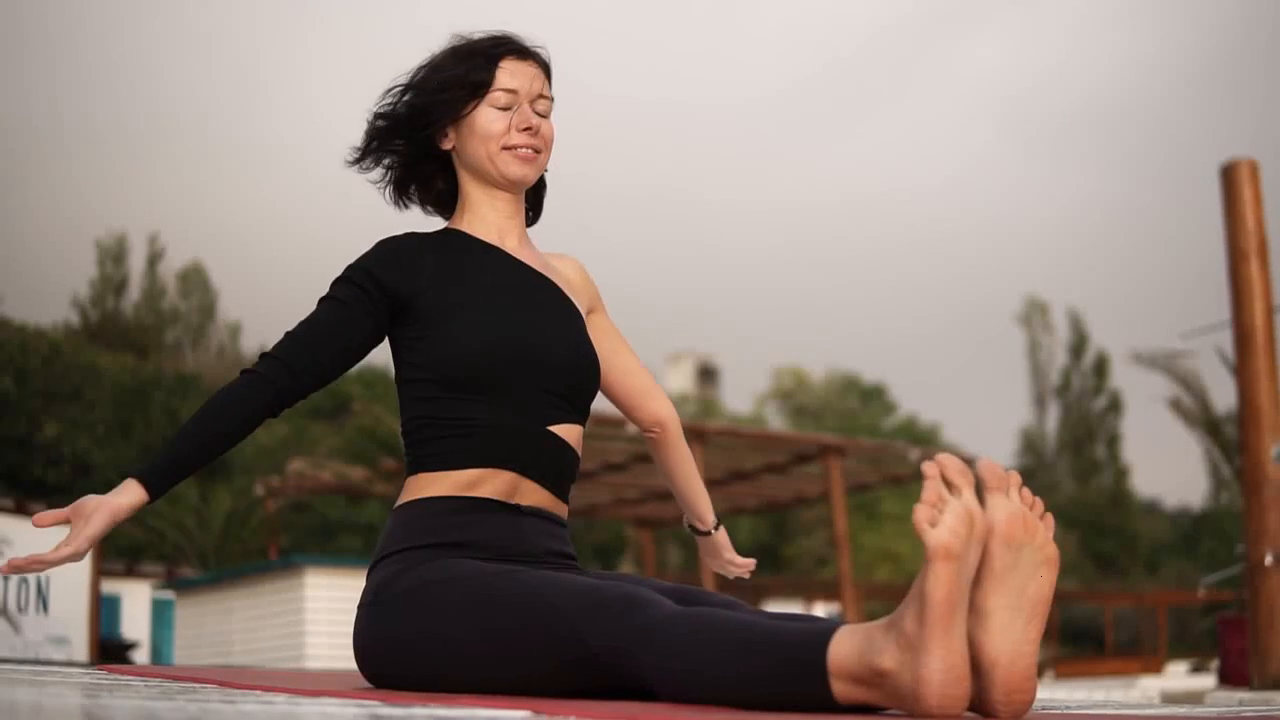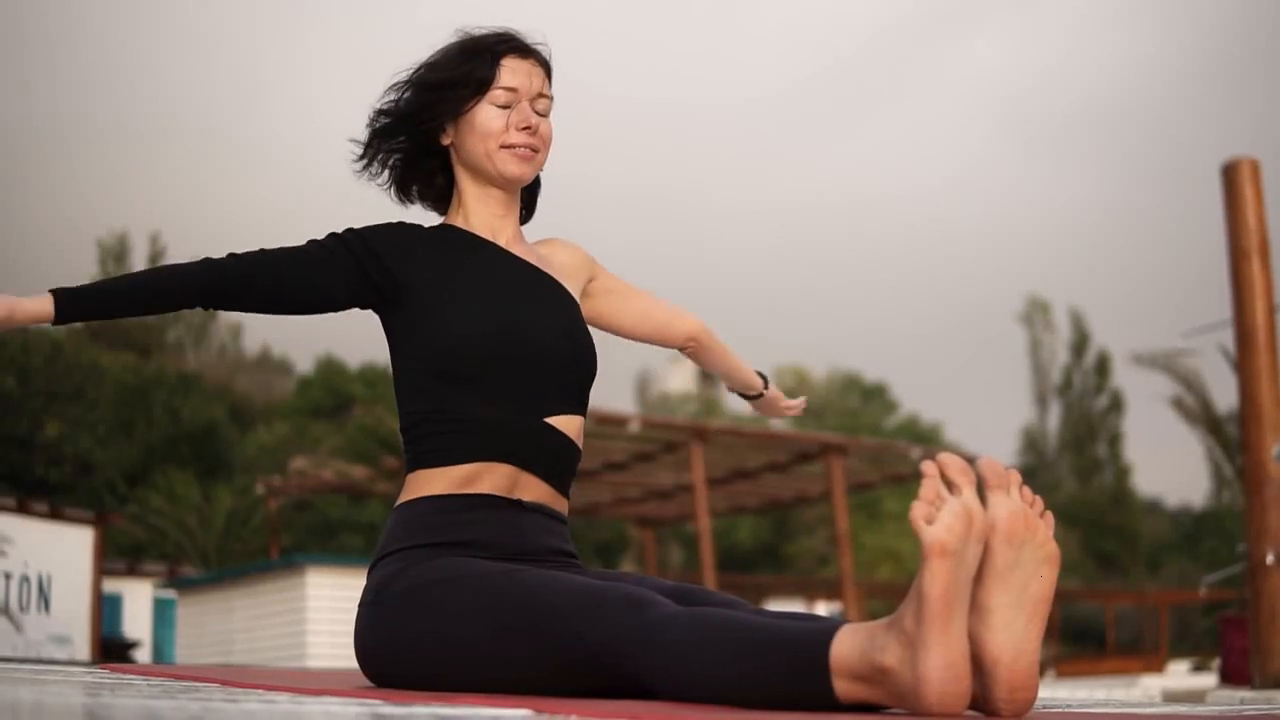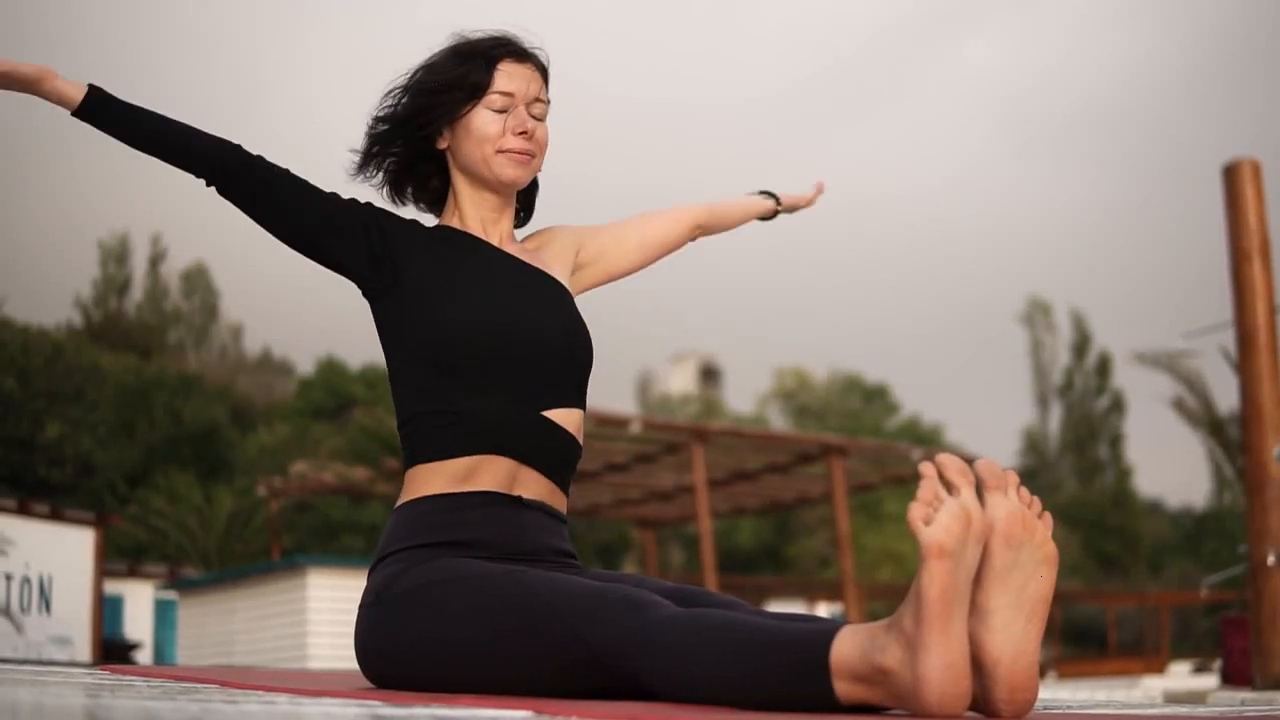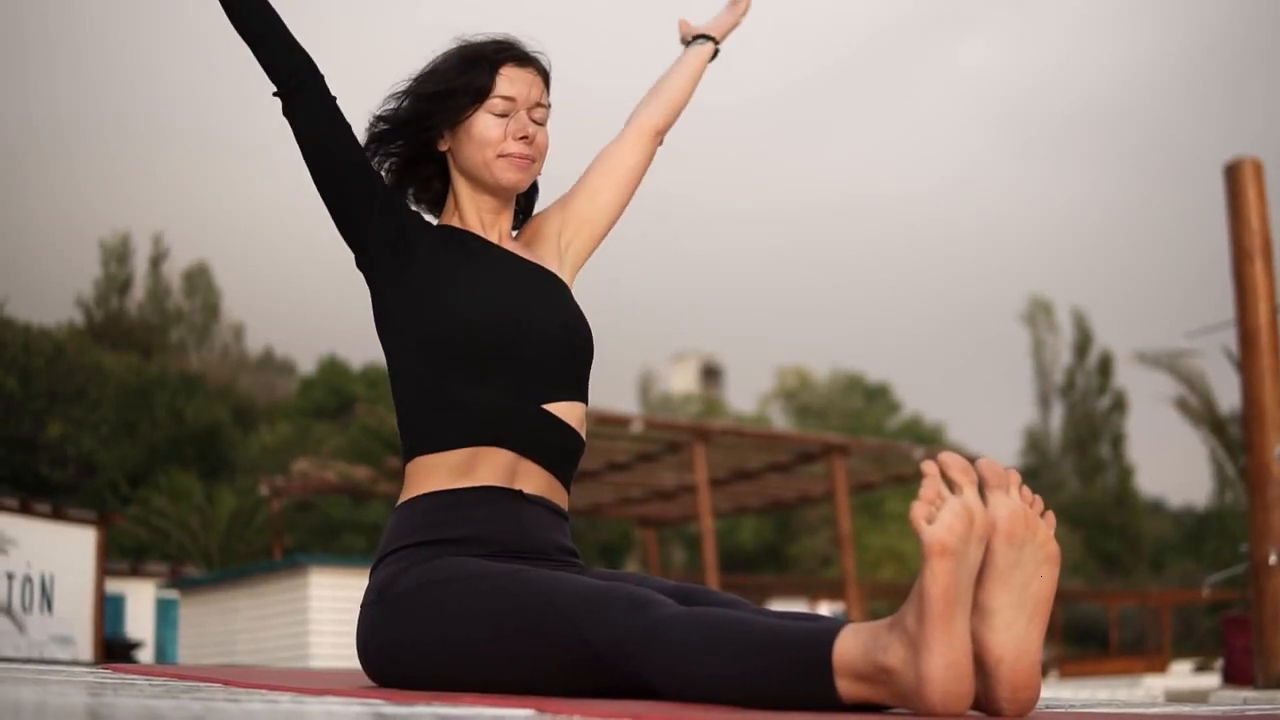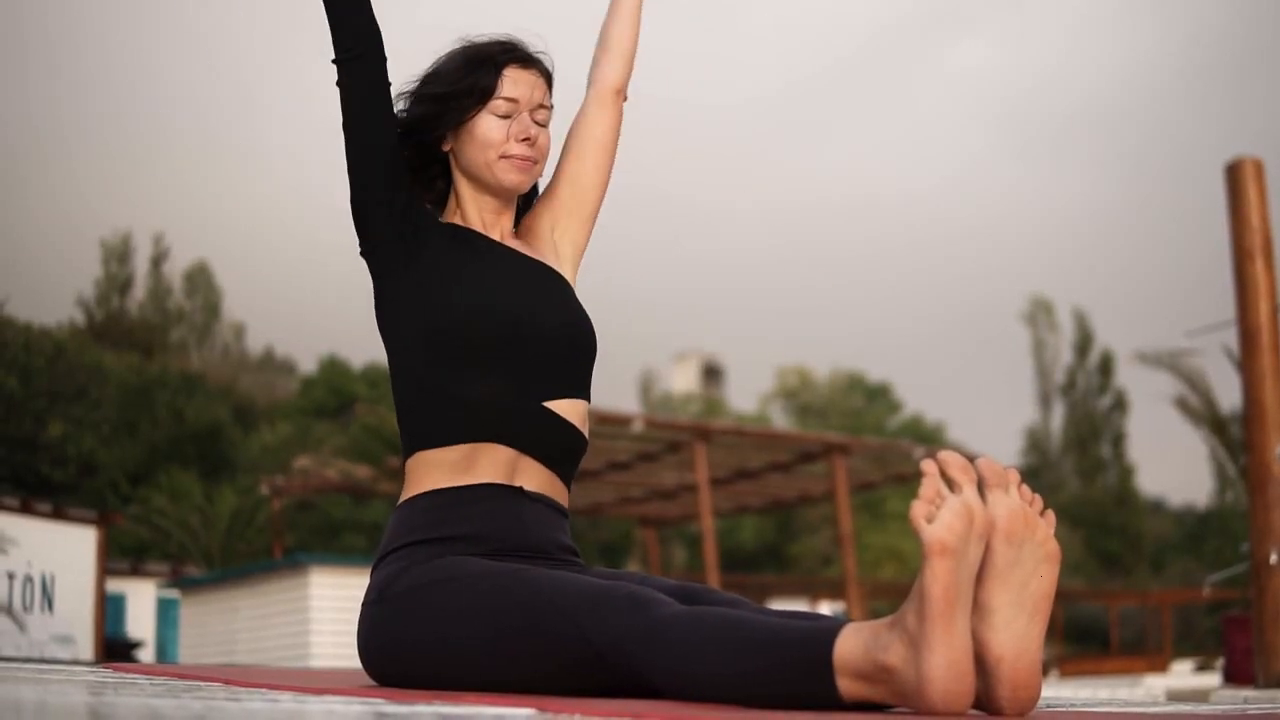
dt=0.5s
person 1, frame 1
left shoulder: (566, 280)
right shoulder: (408, 267)
left elbow: (657, 414)
right elbow: (268, 384)
left wrist: (711, 529)
right wrist: (129, 494)
left hip: (543, 568)
right hip: (432, 578)
left knee: (707, 617)
right knee: (639, 627)
person 1, frame 2
left shoulder: (564, 268)
right shoulder: (400, 256)
left elbow: (688, 331)
right elbow: (224, 282)
left wrist: (754, 387)
left hip: (545, 566)
right hip: (434, 575)
left knee: (713, 615)
right knee: (640, 623)
person 1, frame 3
left shoulder: (554, 259)
right shoulder: (396, 254)
left elbow: (688, 219)
right elbow: (237, 173)
left wrist: (769, 198)
left hip: (547, 568)
right hip: (435, 580)
left knee: (719, 618)
right knee: (639, 631)
person 1, frame 4
left shoulder: (545, 255)
right shoulder: (400, 248)
left elbow: (647, 130)
right elbow: (307, 101)
left hip: (546, 561)
right hip: (433, 576)
left knee: (719, 621)
right knee: (635, 627)
person 1, frame 5
left shoulder: (548, 250)
right shoulder: (406, 243)
left elbow: (608, 88)
right elbow: (361, 69)
left hip: (542, 563)
right hip: (432, 577)
left knee: (714, 615)
right knee: (639, 627)
left ankle: (965, 645)
right ankle: (892, 656)
